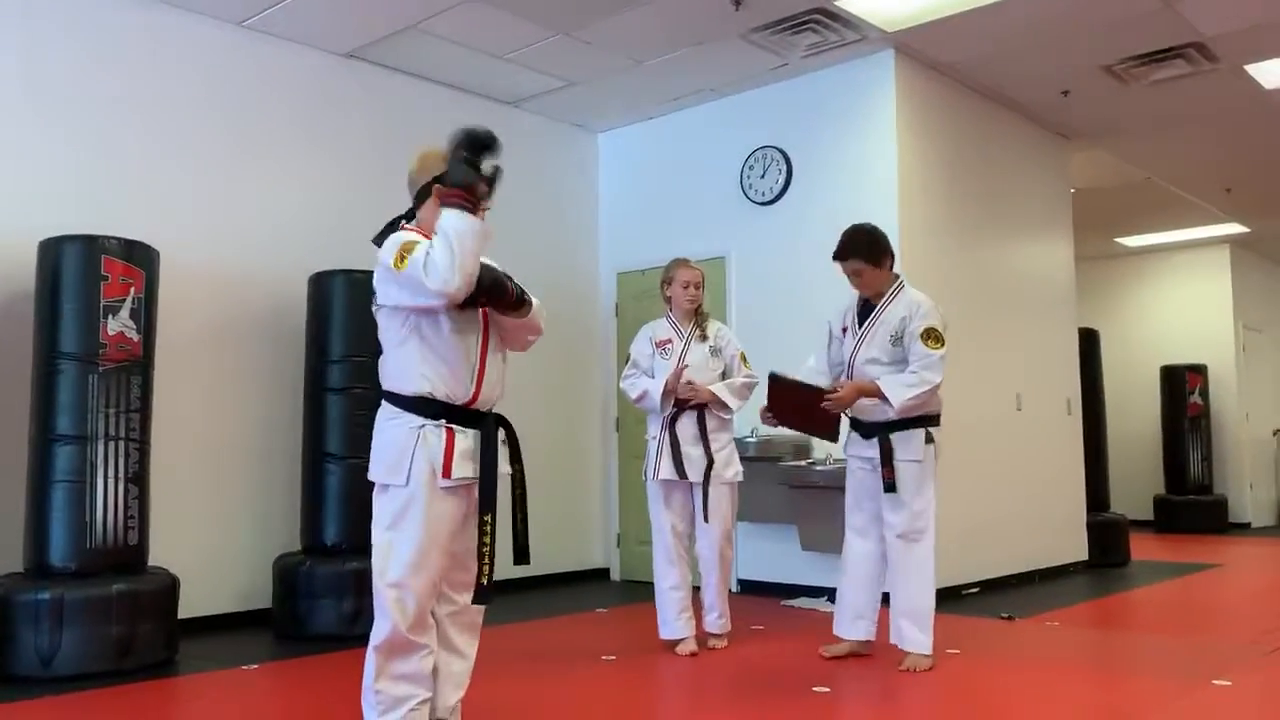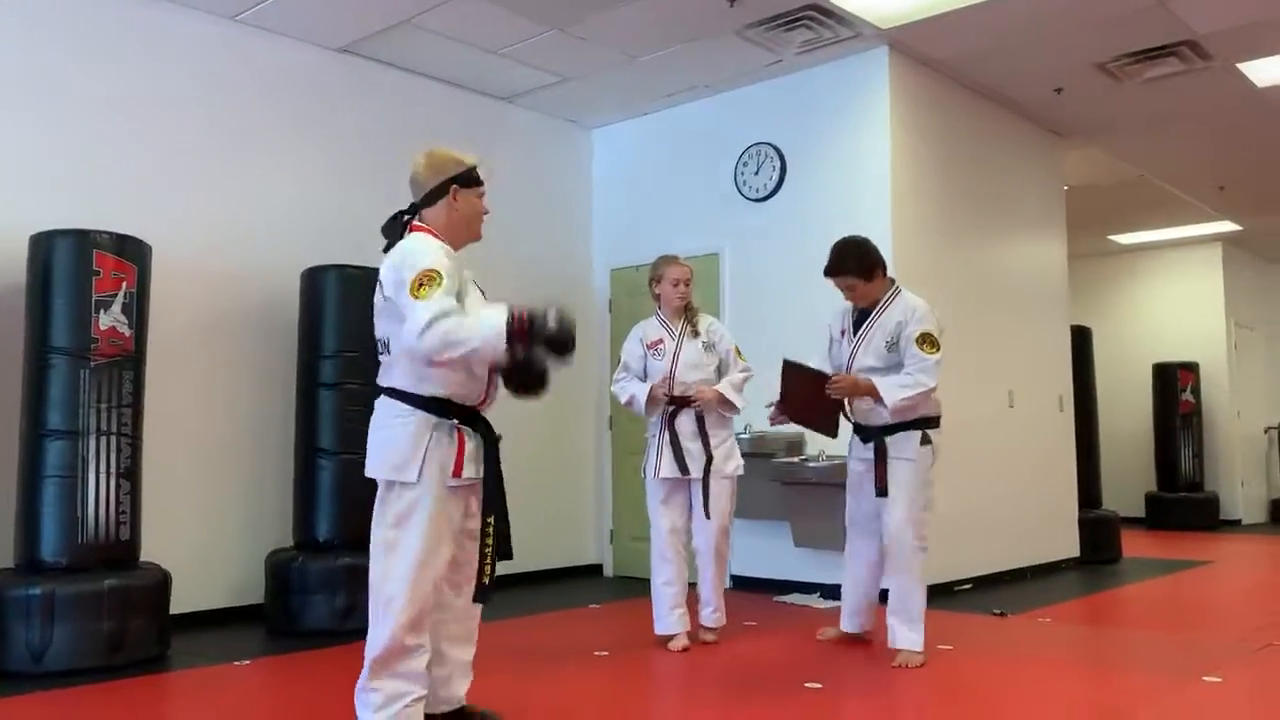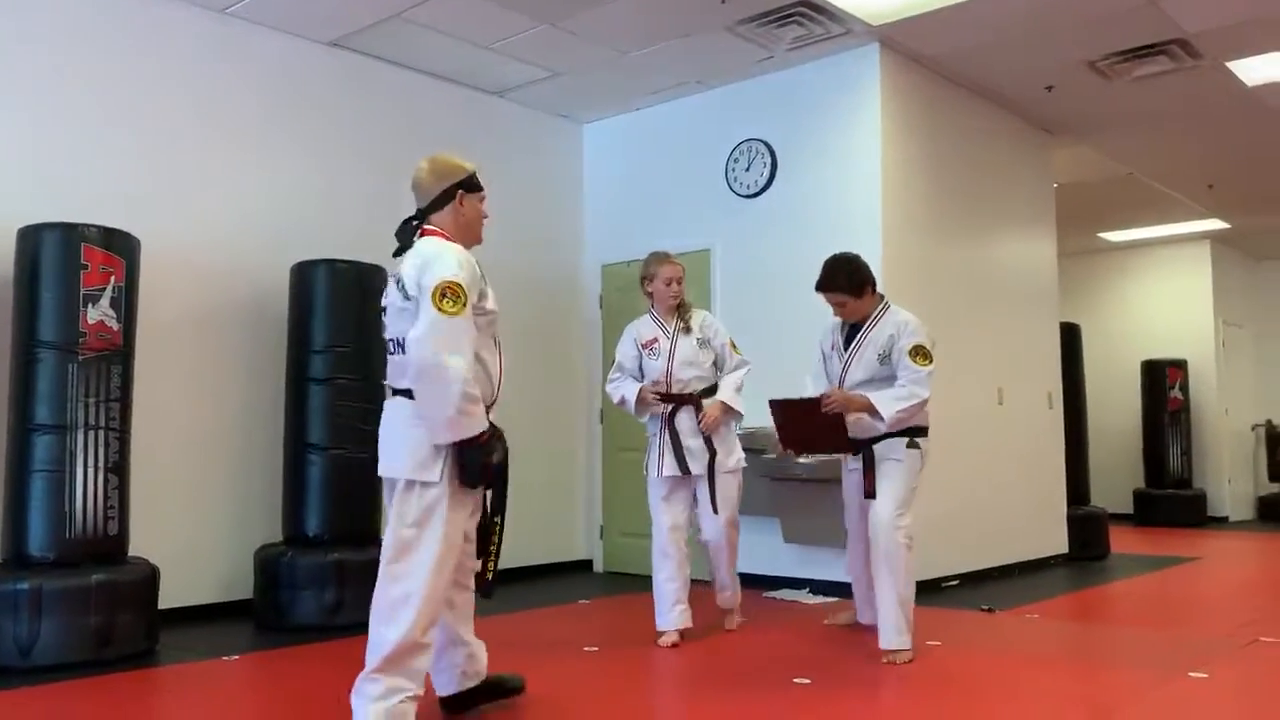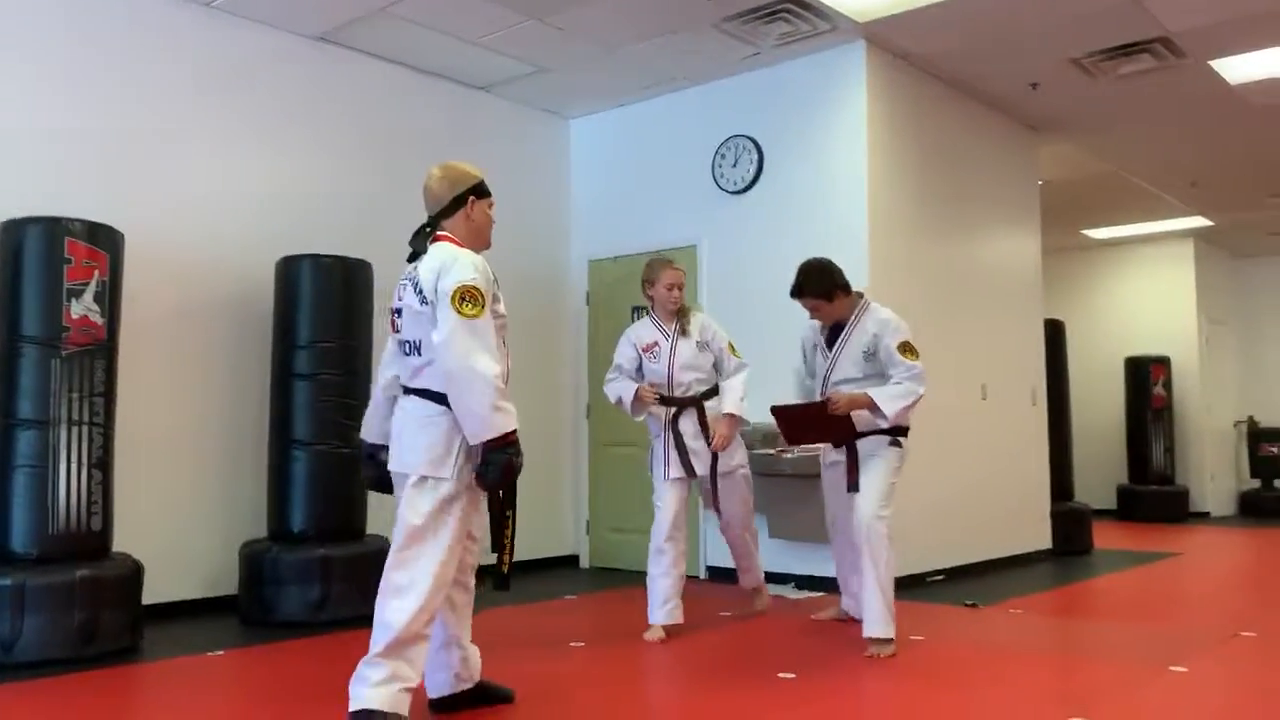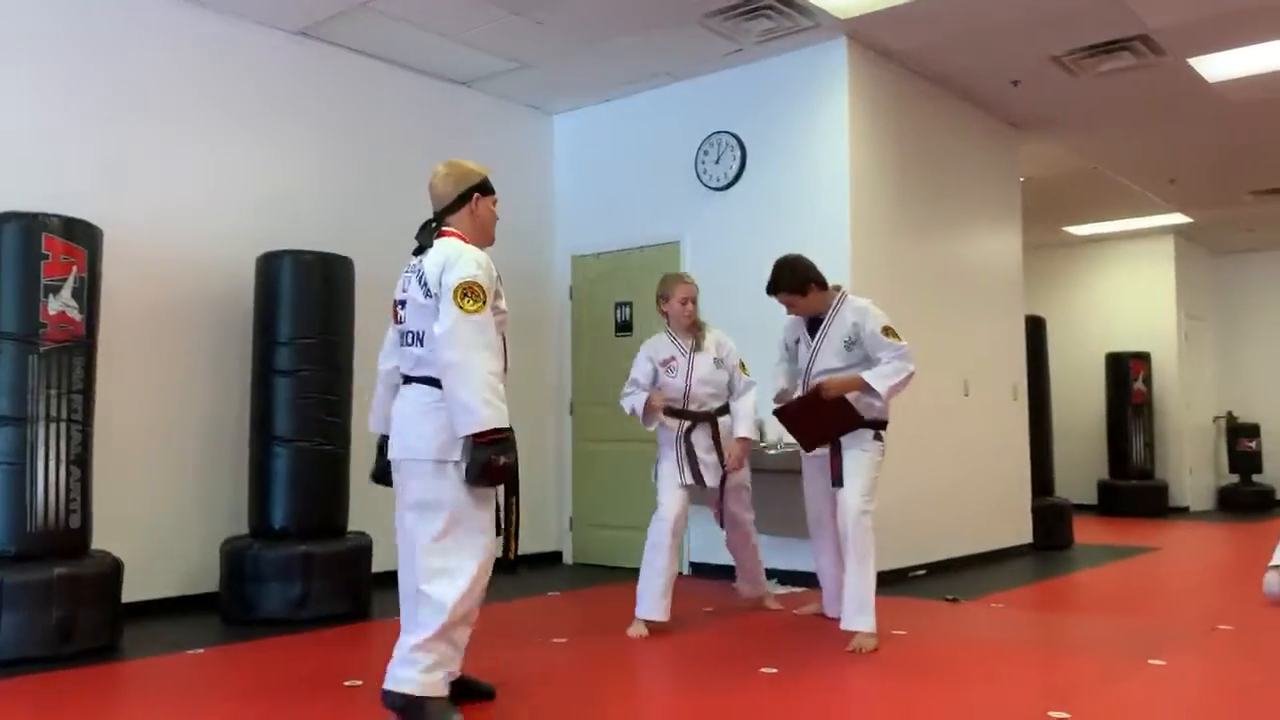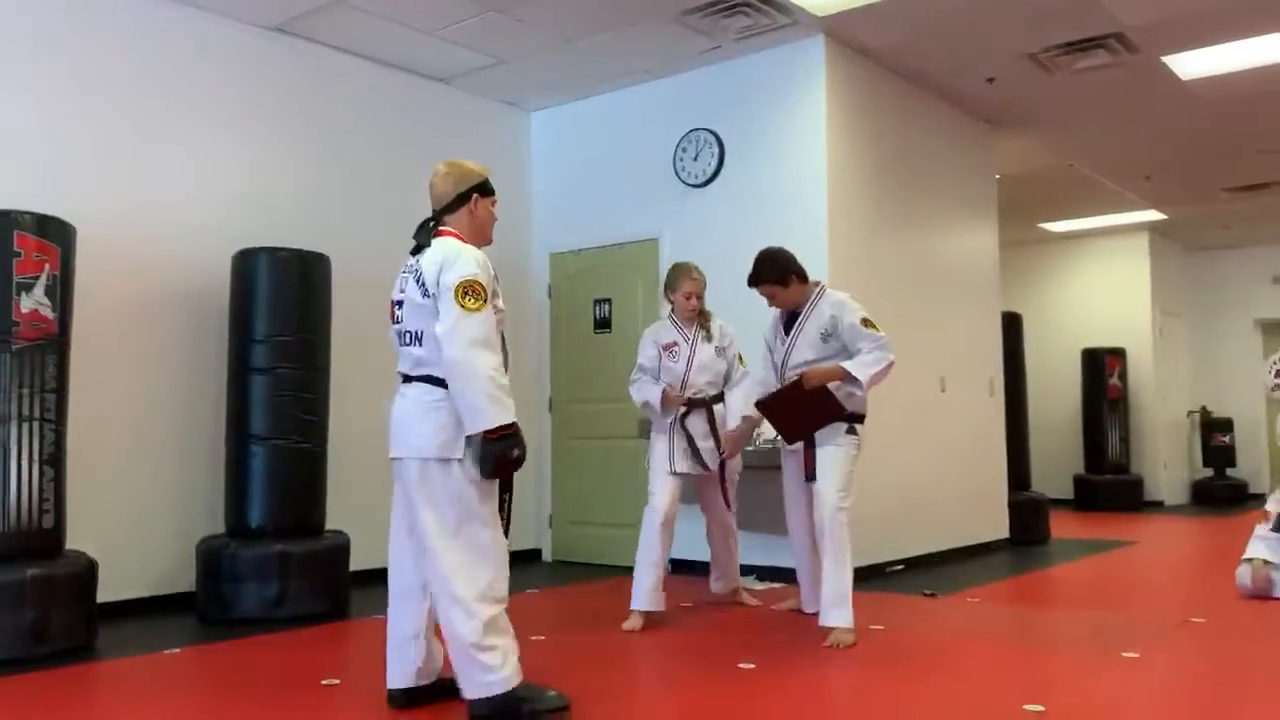
dt=0.2s
person 1, frame 1
left shoulder: (463, 257)
right shoulder: (402, 249)
left elbow: (524, 332)
right elbow: (443, 283)
left wrist: (508, 297)
right wrist: (462, 201)
left hip: (466, 446)
right hip: (420, 444)
left knee: (460, 591)
right knee: (410, 590)
person 1, frame 2
left shoulder: (436, 258)
right shoulder: (421, 254)
left elbow: (467, 341)
right elbow: (433, 338)
left wrist: (519, 353)
right wrist: (519, 324)
left hip: (448, 438)
right hip: (421, 438)
left knee: (457, 579)
right knee: (410, 586)
person 1, frame 3
left shoulder: (414, 261)
right shoulder: (449, 259)
right elbow: (442, 361)
left wrist: (467, 432)
right wrist: (472, 435)
left hip: (426, 432)
right hip: (435, 437)
left knee: (453, 566)
right knee: (415, 578)
person 1, frame 4
left shoulder: (419, 269)
right shoulder: (463, 265)
left elbow: (394, 366)
right elbow: (468, 362)
left wrist: (377, 440)
right wrist: (501, 436)
left hip: (418, 427)
right hip: (446, 432)
left knee: (451, 565)
right knee: (423, 570)
person 1, frame 5
left shoulder: (421, 262)
right shoulder: (467, 260)
left elbow: (394, 357)
right elbow: (468, 356)
left wrist: (386, 432)
right wrist: (491, 432)
left hip: (414, 418)
right hip: (448, 422)
left knee: (428, 552)
right knee: (462, 554)
left ankle: (432, 675)
person 1, frame 6
left shoulder: (419, 262)
right shoulder: (464, 259)
right elbow: (468, 355)
right wrist: (494, 429)
left hip: (414, 415)
right hip: (446, 421)
left knee: (419, 552)
right knee: (471, 555)
person 2, frame 1
left shoulder: (917, 308)
right shoulder: (847, 314)
left elbow: (927, 377)
right elbow: (832, 373)
left wrist: (865, 389)
left hip: (907, 438)
right hip: (862, 439)
left knee: (909, 533)
right knee: (860, 534)
left ankle: (916, 642)
right ankle: (856, 633)
person 2, frame 2
left shoulder: (912, 313)
right shoulder: (845, 317)
left elbow: (922, 380)
right elbow: (835, 376)
left wrist: (863, 386)
left hip: (908, 438)
right hip: (865, 439)
left knee: (902, 533)
right knee: (860, 532)
left ankle: (909, 640)
right ankle: (856, 620)
person 2, frame 3
left shoulder: (903, 326)
right shoulder: (834, 333)
left elbow: (916, 391)
right elbow: (821, 388)
left wrist: (859, 402)
left hip: (898, 445)
right hip: (855, 447)
left knee: (888, 528)
right knee: (859, 533)
left ankle: (897, 636)
right ankle: (867, 610)
person 2, frame 4
left shoulder: (884, 324)
right shoulder: (815, 333)
left elbow: (912, 383)
right elbow: (806, 385)
left wrist: (860, 400)
left hip: (878, 441)
right hip: (835, 443)
left knee: (869, 520)
right knee: (840, 525)
left ankle: (880, 629)
right ankle: (853, 602)
person 2, frame 5
left shoulder: (861, 314)
right shoulder: (796, 327)
left elbow: (901, 364)
right elbow: (789, 369)
left wrist: (850, 383)
right wrist: (783, 394)
left hip: (858, 433)
left knee: (853, 516)
right knee: (820, 520)
left ankle: (862, 623)
right ankle: (834, 599)
person 2, frame 6
left shoulder: (839, 307)
right shoulder: (779, 323)
left elbow: (881, 355)
right elbow: (769, 379)
left wrist: (832, 372)
right wrist: (748, 422)
left hip: (835, 428)
left knee: (829, 511)
right knee: (799, 514)
left ankle: (839, 618)
right ankle: (812, 595)
person 3, frame 1
left shoulder: (718, 333)
right shoulder: (651, 334)
left elbow: (746, 380)
right elbow: (631, 381)
left wrist: (714, 392)
right wrist: (663, 387)
left hip: (713, 440)
right hip: (668, 441)
left knee: (716, 536)
right knee: (671, 538)
left ankle: (716, 623)
right ankle: (681, 628)
person 3, frame 2
left shoulder: (710, 327)
right shoulder: (642, 333)
left elbow: (741, 372)
right elbow: (623, 382)
left wrist: (719, 393)
right wrist: (647, 393)
left hip: (711, 435)
right hip: (666, 439)
left knee: (713, 532)
right knee: (668, 534)
left ankle: (711, 618)
right ankle: (675, 624)
person 3, frame 3
left shoulder: (704, 322)
right shoulder: (636, 332)
left elbow: (736, 366)
right elbow: (617, 381)
left wrist: (722, 404)
right wrist: (638, 395)
left hip: (711, 429)
right hip: (667, 435)
left knee: (720, 524)
right knee: (668, 528)
left ankle: (729, 601)
right ankle: (671, 620)
person 3, frame 4
left shoulder: (703, 325)
right shoulder: (637, 335)
left elbow: (735, 369)
right elbow: (614, 382)
left wrist: (729, 416)
right wrist: (635, 394)
left hip: (714, 426)
right hip: (669, 434)
left knee: (737, 516)
right knee: (668, 522)
left ankle: (756, 583)
right ankle: (660, 616)
person 3, frame 5
left shoulder: (717, 341)
right shoulder: (653, 349)
left elbow: (743, 390)
right elbow: (630, 394)
left wrist: (743, 436)
right wrist: (647, 405)
left hip: (722, 440)
right hip: (678, 444)
left knee: (739, 521)
right knee: (668, 519)
left ankle: (755, 588)
right ankle: (646, 612)
person 3, frame 6
left shoulder: (719, 331)
right shoulder: (656, 335)
left elbow: (738, 382)
right elbow: (639, 383)
left wrist: (735, 428)
right wrist: (661, 397)
left hip: (714, 429)
right hip: (671, 432)
left knee: (722, 512)
right knee: (660, 509)
left ankle: (728, 584)
right ankle: (642, 604)
